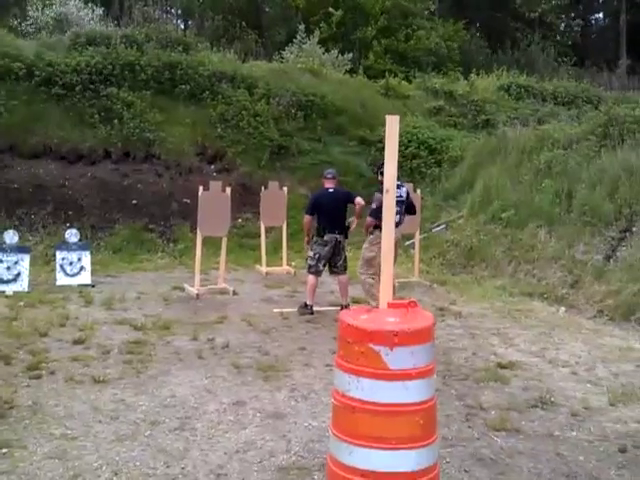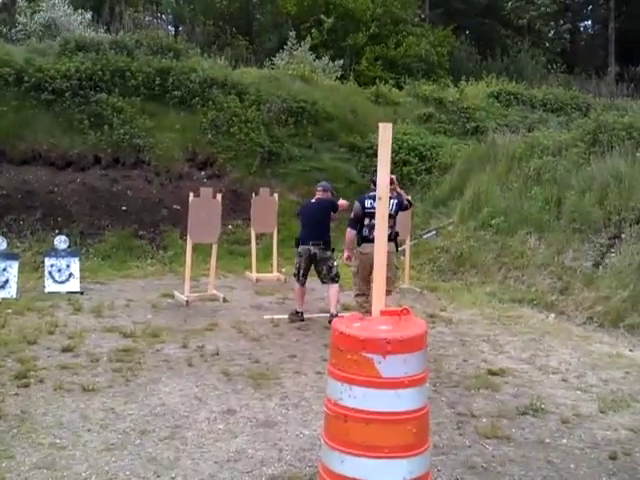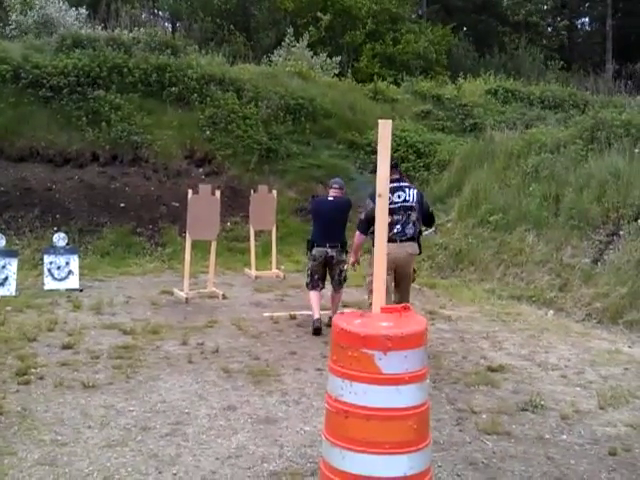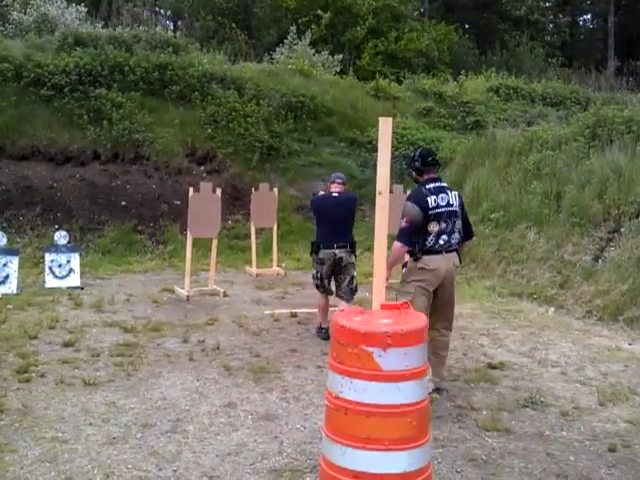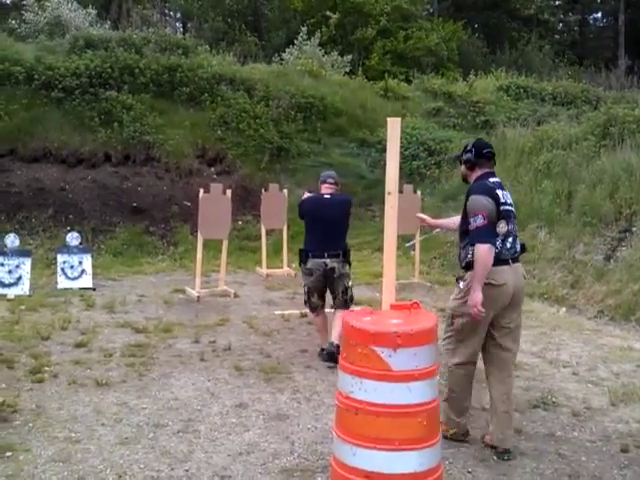
dt=0.7s
person 1, frame 1
left shoulder: (382, 192)
right shoulder: (403, 189)
left elbow: (372, 218)
right elbow: (412, 211)
left wrist: (367, 230)
left hip: (380, 235)
right hip: (394, 234)
left knee: (366, 271)
left ankle: (377, 304)
person 1, frame 2
left shoulder: (363, 200)
right shoulder: (395, 200)
left elbow: (352, 227)
right elbow: (408, 204)
left wrist: (347, 250)
right wrist: (397, 189)
left hip: (366, 248)
right hip: (388, 249)
left knee: (362, 290)
right knee: (388, 290)
person 1, frame 3
right shoulder: (416, 194)
left elbow: (363, 228)
right elbow: (429, 221)
left wrist: (354, 253)
left hip: (384, 250)
right hip: (409, 249)
right knee: (402, 298)
person 1, frame 4
left shoulder: (418, 197)
right shoulder: (454, 195)
left elbow: (403, 238)
right elbow: (467, 233)
left wrist: (387, 268)
left hip: (424, 265)
right hip: (449, 263)
right knee: (441, 326)
right ankle: (434, 380)
person 1, frame 5
left shoulder: (479, 192)
right shoulder: (500, 191)
left elbow: (484, 243)
left wrist: (476, 289)
right wrist: (434, 222)
left hip: (489, 279)
right hip: (513, 277)
left knee: (459, 354)
right knee: (502, 359)
left ankle: (455, 423)
right ankle: (501, 437)
person 2, frame 1
left shoulder: (317, 196)
right shoulder: (344, 193)
left elbow: (307, 219)
right elbow: (361, 203)
left wrist: (307, 235)
right wrist: (355, 218)
left hip: (323, 237)
right hip: (339, 237)
left knee: (314, 271)
right knee: (341, 272)
left ankle: (308, 305)
right ankle: (345, 305)
person 2, frame 2
left shoulder: (303, 208)
right shoulder: (328, 203)
right elbow: (344, 205)
right wrist: (340, 203)
left hip: (303, 247)
right hip: (322, 249)
left knee: (300, 281)
right knee: (332, 281)
left ankle: (298, 313)
right ankle: (333, 314)
person 2, frame 3
left shoulder: (316, 203)
right shoulder: (345, 203)
left hip: (317, 250)
right hip: (337, 251)
left knee: (314, 286)
right knee: (337, 286)
left ankle: (317, 319)
right ankle: (333, 317)
person 2, frame 4
left shoulder: (318, 201)
right shoulder: (352, 199)
left hip: (323, 252)
right hip: (345, 252)
left knee: (323, 290)
right knee: (346, 296)
left ankle: (323, 326)
person 2, frame 5
left shoulder: (307, 203)
right shoulder: (346, 202)
left hip: (312, 262)
right hip: (338, 262)
left knee: (316, 307)
right knee: (342, 306)
left ankle: (324, 348)
right ankle: (334, 344)
